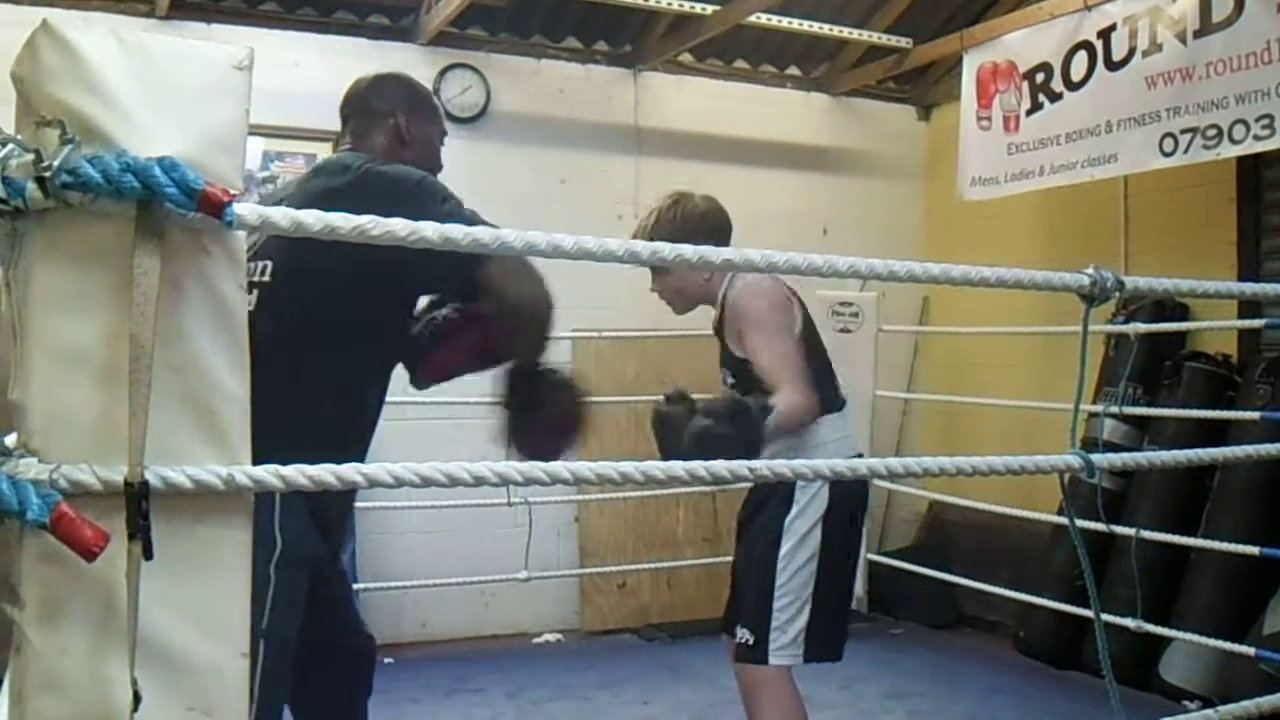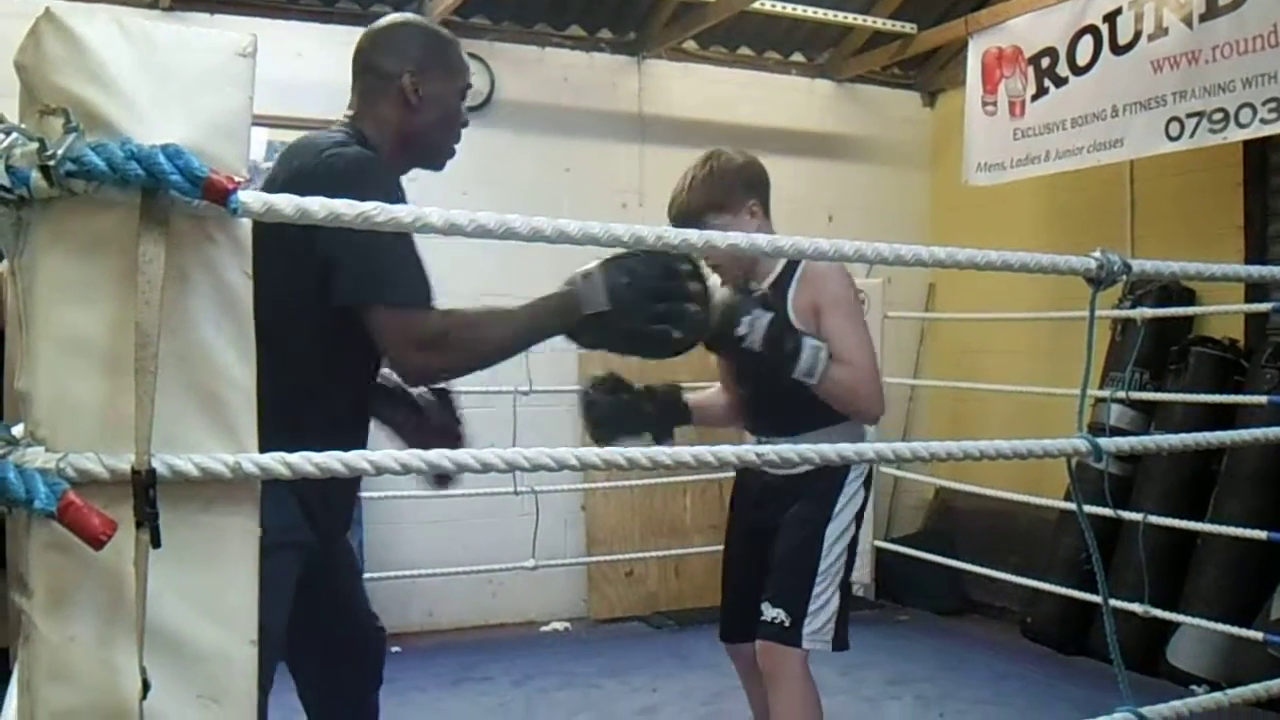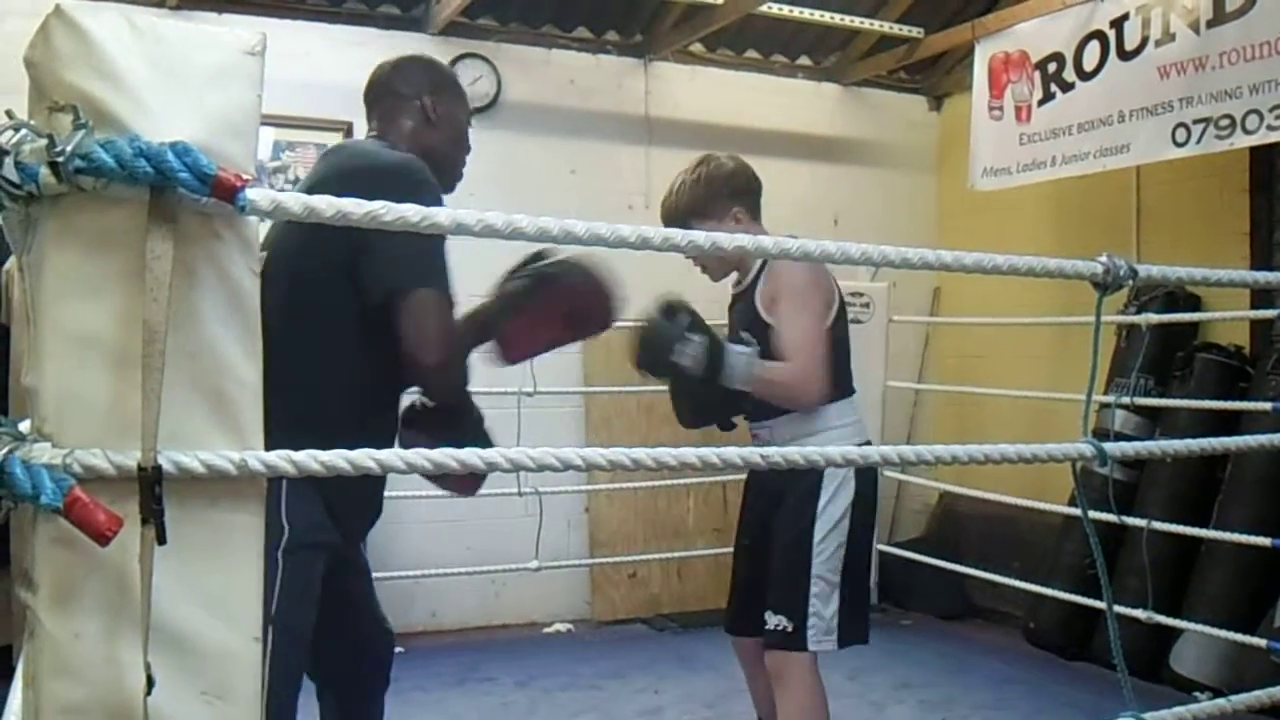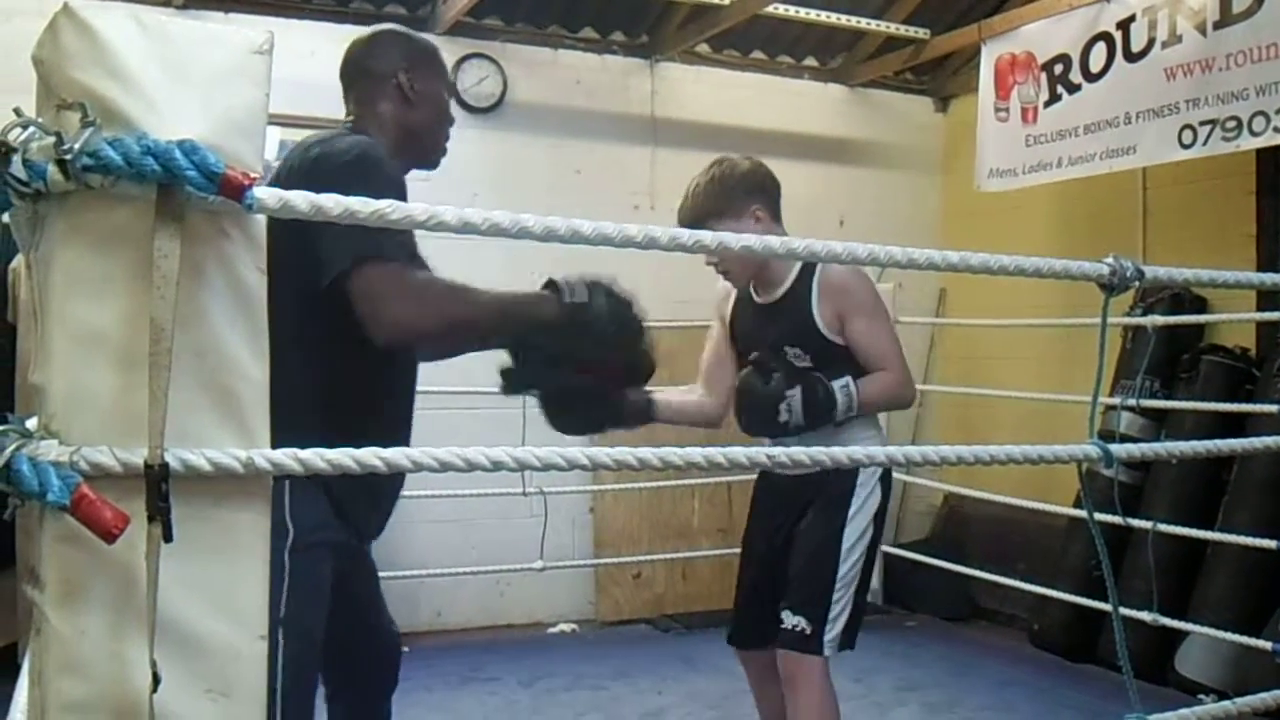
dt=0.5s
person 1, frame 1
left shoulder: (304, 199)
right shoulder: (393, 190)
right elbow: (524, 296)
left wrist: (444, 343)
right wrist: (523, 358)
left hip: (280, 491)
right hip: (263, 492)
left knee: (342, 665)
person 1, frame 2
left shoulder: (328, 167)
right shoulder: (341, 176)
right elbow: (417, 344)
left wrist: (408, 397)
right wrist: (581, 300)
left hip: (295, 480)
right hip: (253, 485)
left knee: (350, 661)
person 1, frame 3
left shoulder: (347, 173)
right shoulder: (397, 179)
left elbow: (412, 338)
right elbow: (431, 348)
left wrist: (502, 312)
right wrist: (452, 409)
left hip: (311, 480)
right hip: (281, 479)
left knee: (359, 660)
person 1, frame 4
left shoulder: (343, 170)
right shoulder: (353, 167)
left elbow: (403, 312)
right elbow: (397, 311)
left wrist: (521, 330)
right wrist: (551, 310)
left hip: (324, 484)
right hip: (293, 482)
left knee: (365, 661)
person 2, frame 1
left shoulder: (753, 295)
right shoulder: (732, 306)
left elbow: (798, 402)
left wrist: (745, 428)
left hip: (814, 481)
right hip: (788, 481)
left knee: (763, 662)
right knee: (744, 647)
person 2, frame 2
left shoulder: (823, 279)
right shoulder: (726, 291)
left elbow: (868, 404)
right elbow: (736, 406)
left wrist: (788, 347)
right wrist: (666, 407)
left hip: (826, 476)
right hip: (760, 478)
left knee: (780, 649)
right knee: (744, 643)
person 2, frame 3
left shoulder: (794, 271)
right shoulder: (745, 285)
left elbow: (805, 386)
left wrist: (714, 360)
right wrist: (708, 395)
left hip: (824, 471)
right hip: (776, 470)
left knee: (789, 650)
right knee: (751, 638)
person 2, frame 4
left shoulder: (836, 281)
right shoulder: (735, 299)
left elbow: (899, 386)
right elbow: (712, 401)
left wrist: (826, 398)
right wrist: (626, 405)
left hip: (847, 477)
right hip: (783, 478)
left knee: (800, 652)
right knee: (756, 648)
